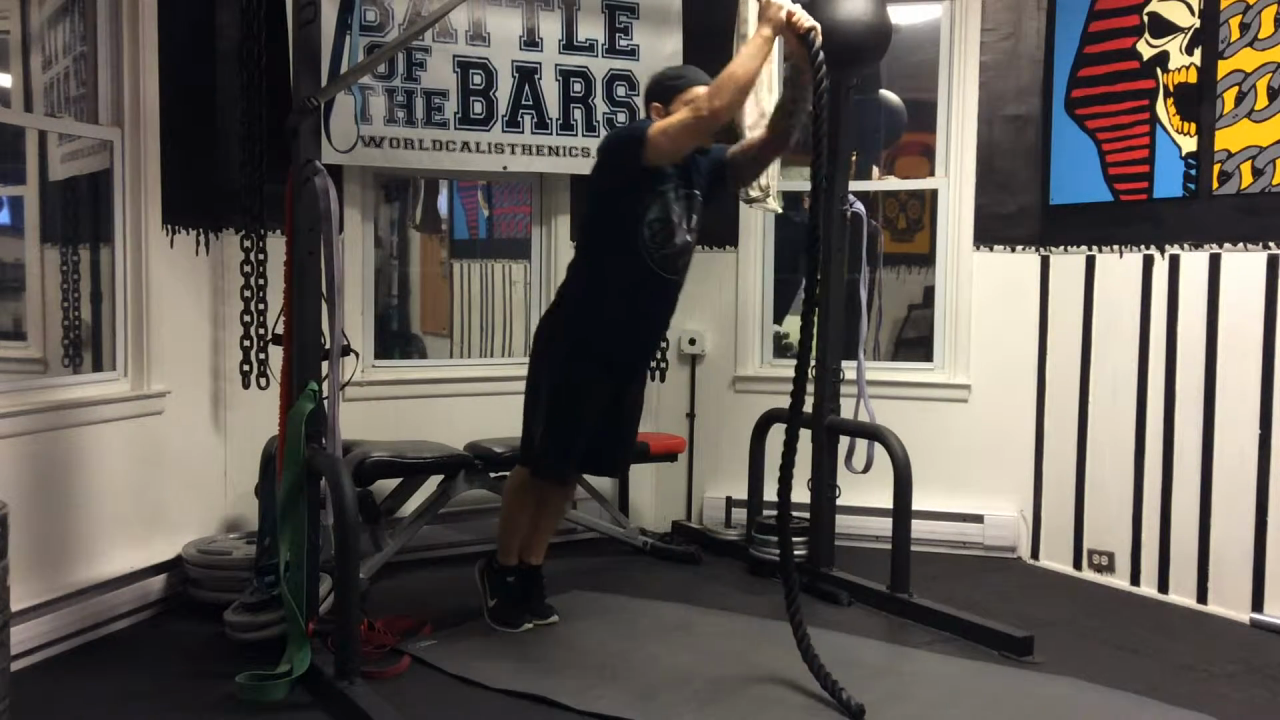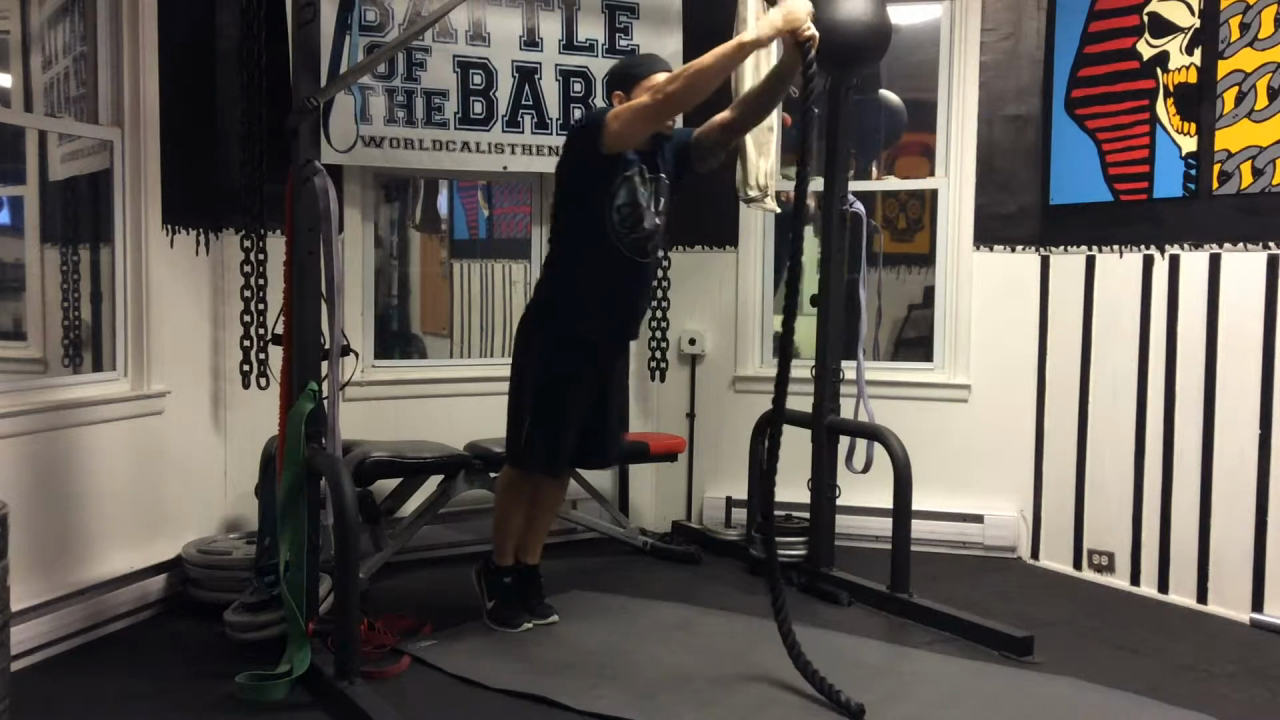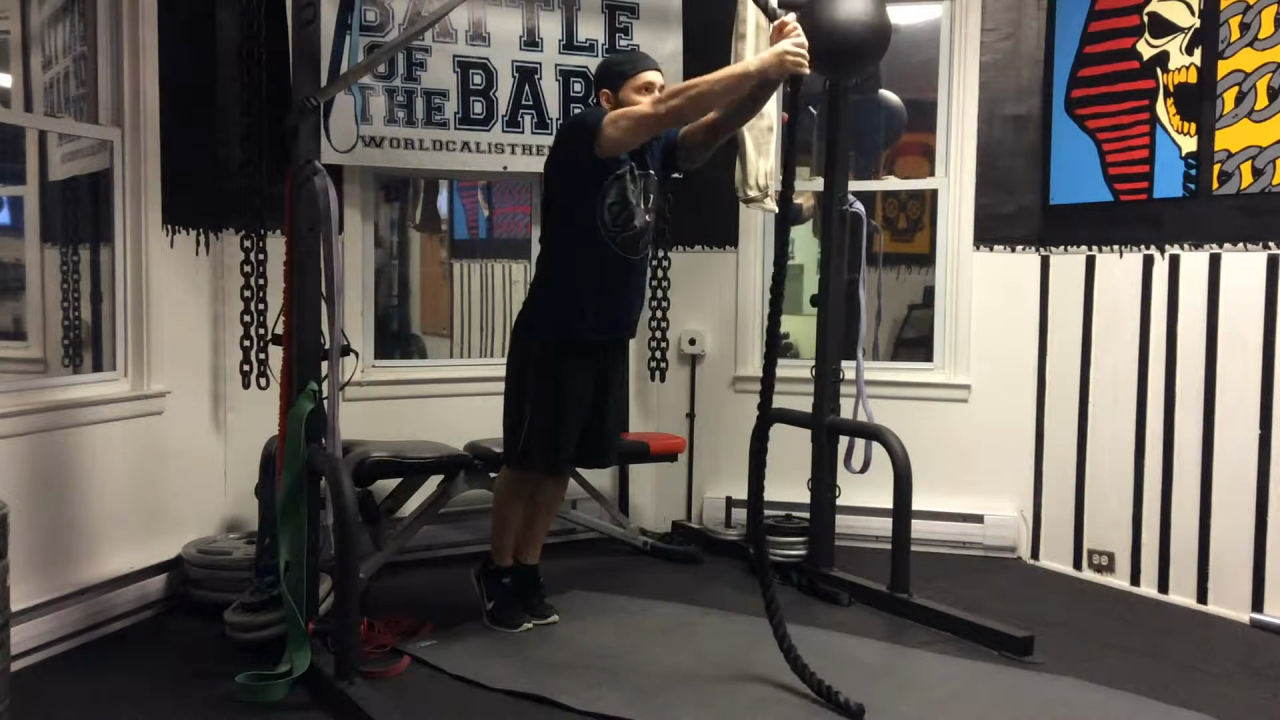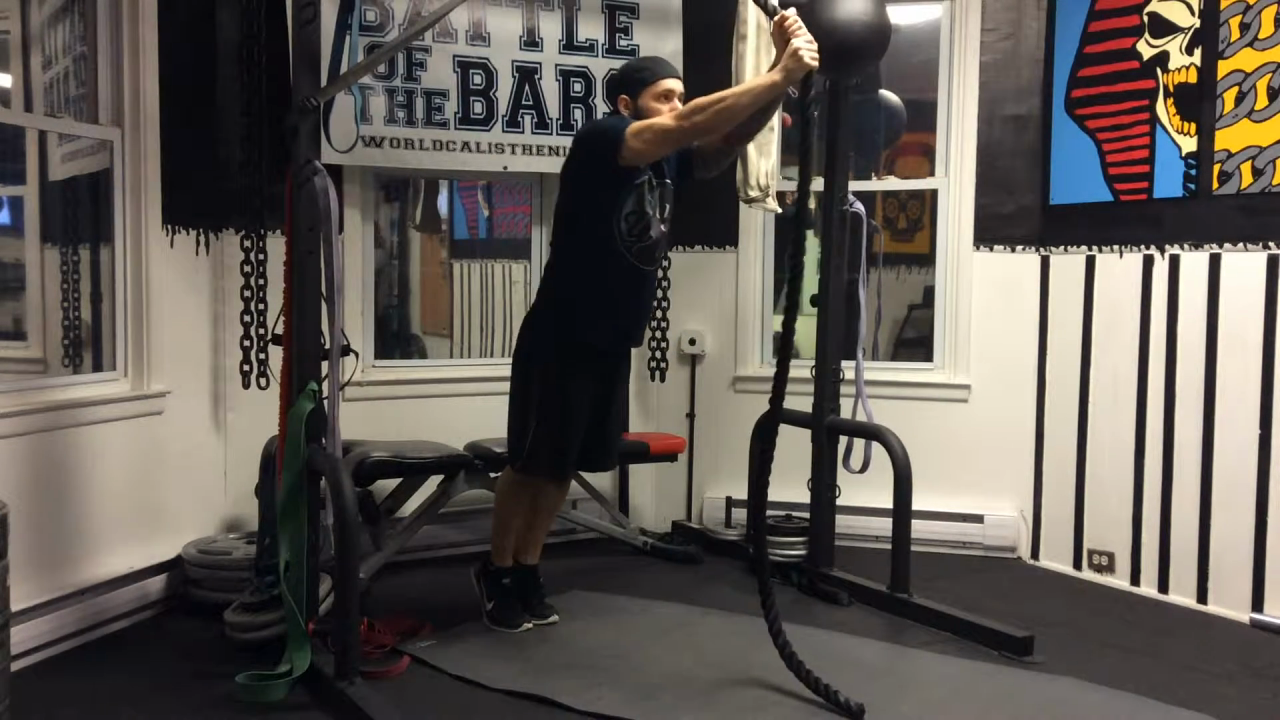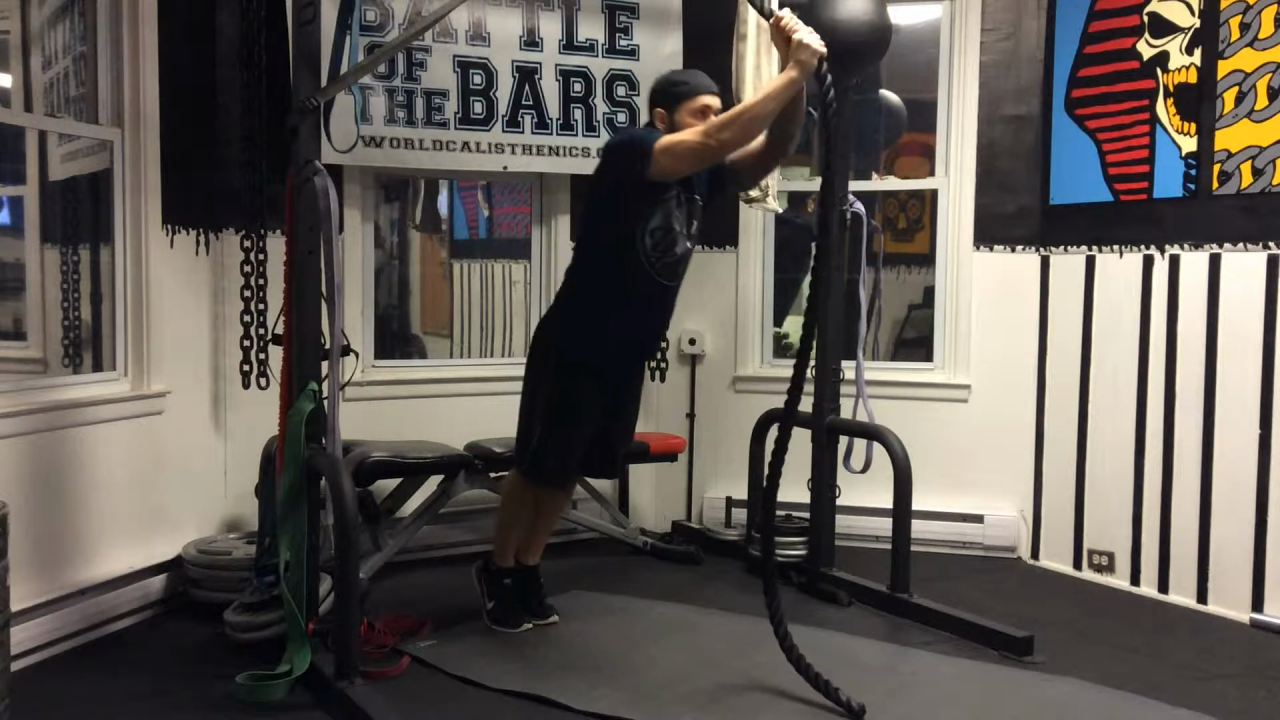
dt=0.3s
person 1, frame 1
left shoulder: (702, 167)
right shoulder: (626, 149)
left elbow: (773, 141)
right elbow: (712, 110)
left wrist: (799, 63)
left hip: (631, 351)
right hip: (576, 343)
left knee: (572, 468)
right knee: (543, 463)
left ankle: (530, 573)
right ankle: (500, 572)
person 1, frame 2
left shoulder: (669, 150)
right shoulder: (592, 137)
left elbow: (736, 120)
right elbow: (672, 94)
left wrist: (789, 61)
left hip: (612, 339)
right hip: (558, 334)
left knee: (563, 463)
right knee: (531, 460)
left ankle: (527, 572)
right ankle: (497, 573)
person 1, frame 3
left shoulder: (656, 150)
right shoulder: (581, 135)
left elbow: (720, 121)
right elbow: (668, 111)
left wrist: (772, 69)
right wrist: (759, 65)
left hip: (609, 337)
right hip: (555, 335)
left knee: (561, 463)
right knee: (529, 460)
left ankle: (527, 571)
right ankle: (497, 573)
person 1, frame 4
left shoulder: (670, 159)
right shoulder: (599, 141)
left elbow: (735, 133)
right elbow: (690, 126)
left wrist: (782, 72)
right wrist: (778, 75)
left hip: (614, 343)
right hip: (561, 340)
left knee: (563, 466)
right knee: (533, 463)
left ankle: (526, 572)
right ankle: (496, 573)
person 1, frame 5
left shoulder: (705, 175)
right shoulder: (630, 151)
left elbow: (775, 147)
right elbow: (720, 139)
left wrist: (795, 73)
right wrist: (793, 70)
left hip: (628, 353)
right hip: (574, 347)
left knee: (569, 471)
right knee: (540, 467)
left ankle: (526, 573)
right ankle: (497, 572)
